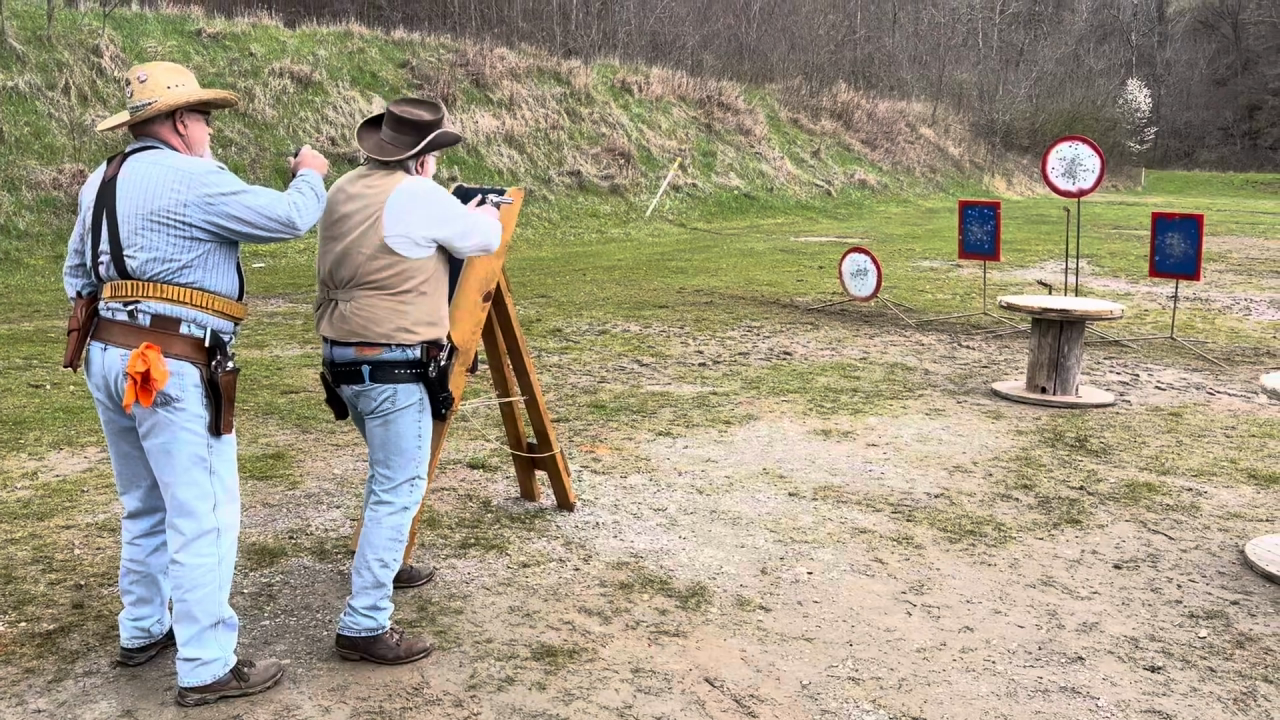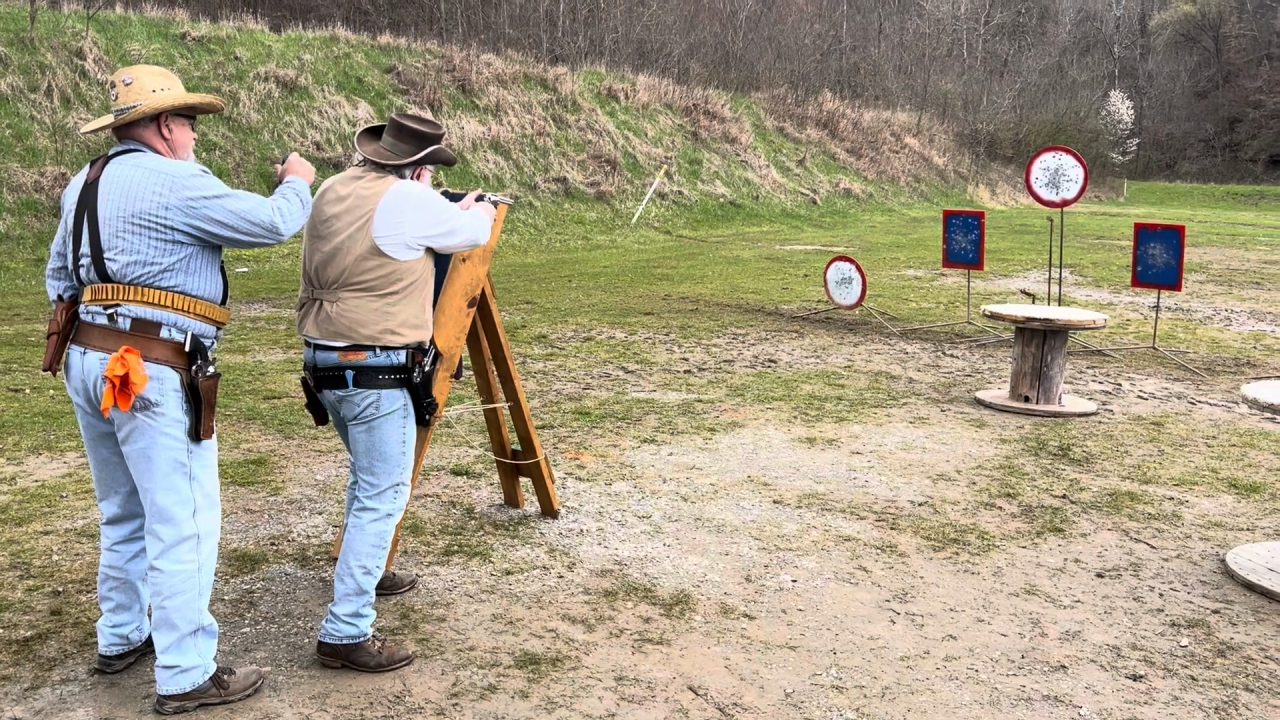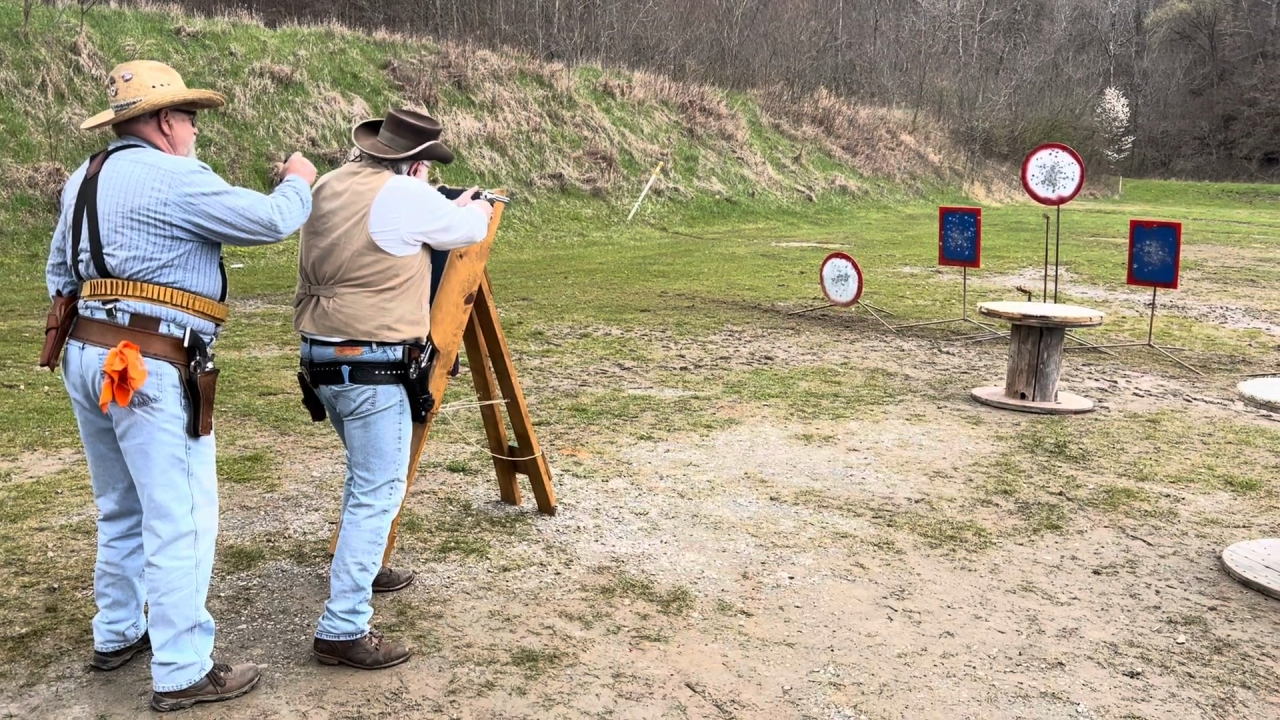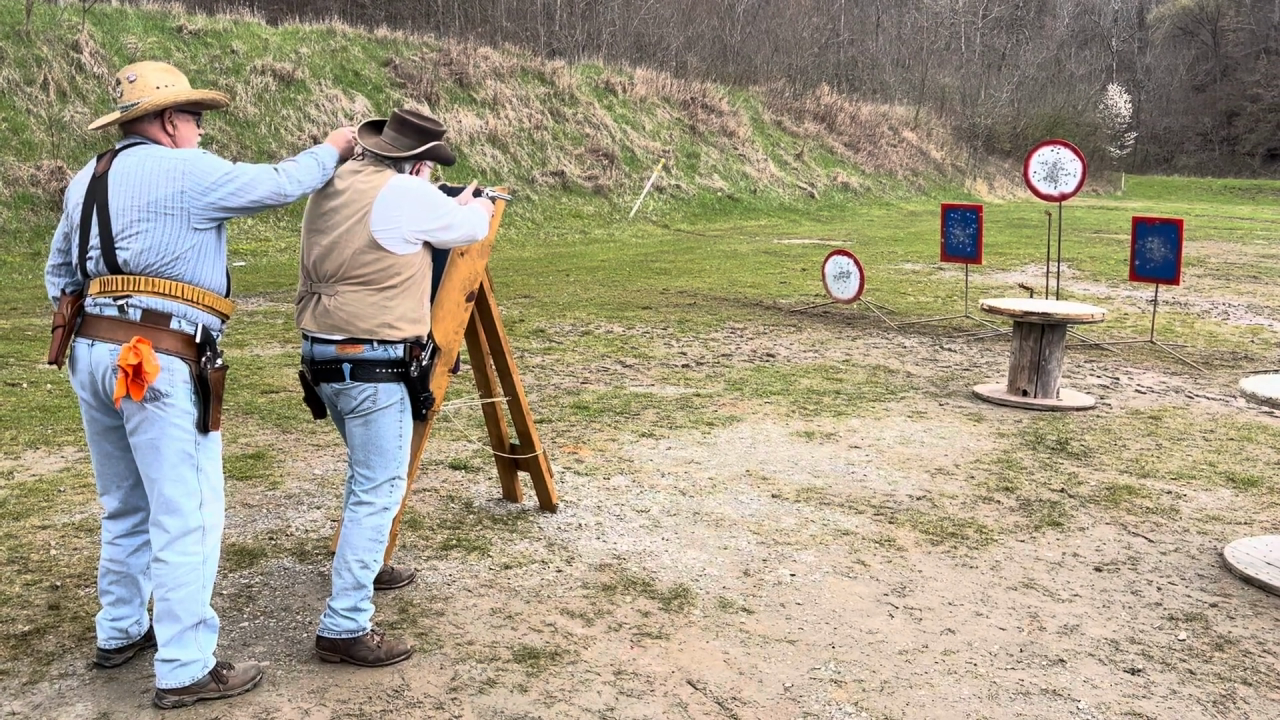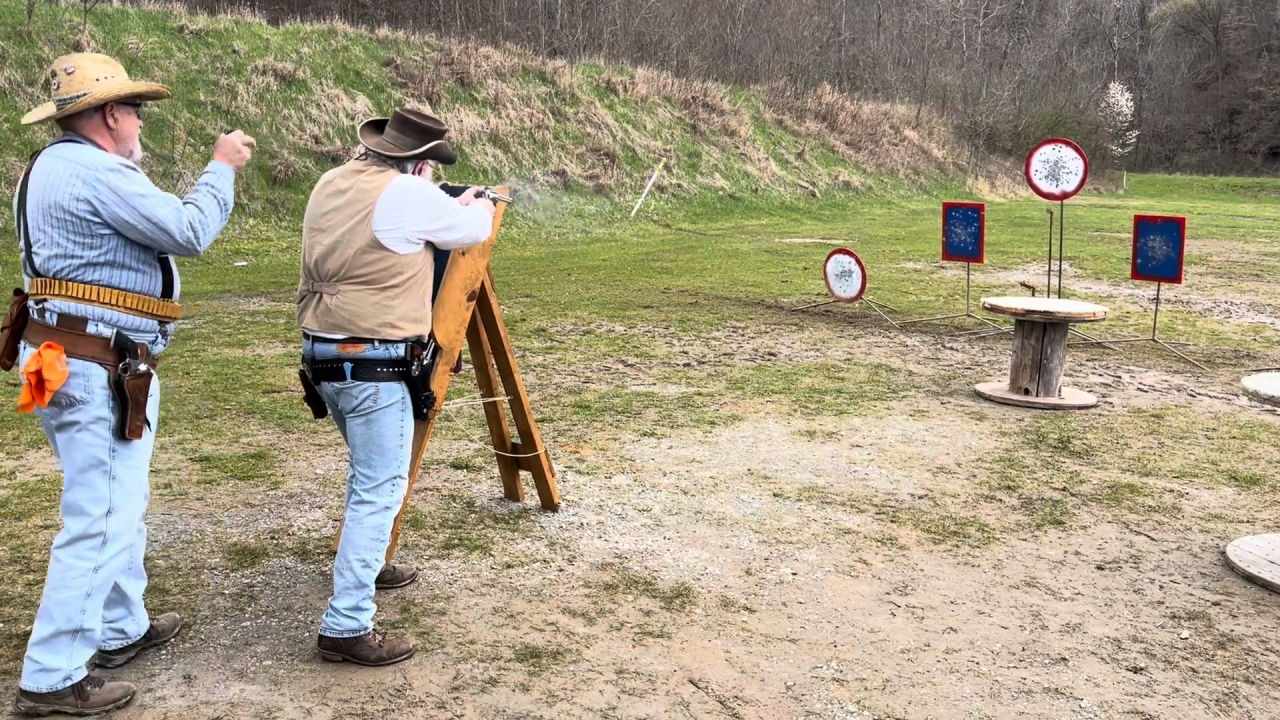
dt=1s
person 1, frame 1
left shoulder: (100, 181)
right shoulder: (192, 178)
left elbow: (78, 272)
right elbow: (290, 217)
right wrist: (310, 176)
left hip: (108, 355)
right hip: (171, 364)
left knee: (145, 506)
right knee: (203, 516)
left ankle: (143, 630)
right ankle: (207, 667)
person 1, frame 2
left shoulder: (83, 184)
right shoulder: (173, 181)
left elbow: (60, 275)
right elbow: (273, 222)
right wrist: (297, 183)
left hip: (88, 359)
right hip: (152, 369)
left knee: (124, 512)
right knee: (182, 523)
left ankle: (121, 636)
person 1, frame 3
left shoulder: (83, 180)
right shoulder: (172, 179)
left elbow: (60, 271)
right elbow: (271, 220)
right wrist: (298, 182)
left hip: (86, 356)
right hip: (150, 365)
left knee: (121, 509)
right knee: (180, 519)
left ankle: (116, 634)
right ankle: (182, 674)
person 1, frame 4
left shoulder: (86, 180)
right shoulder: (184, 172)
left elbow: (60, 272)
right elbow: (280, 184)
right wrist: (331, 150)
left hip: (92, 353)
right hip: (159, 361)
left knee: (126, 506)
right knee: (186, 516)
left ankle: (119, 631)
right ankle: (184, 670)
person 1, frame 5
right shoulder: (97, 172)
right elbow: (189, 233)
right wrist: (221, 165)
left hip: (56, 357)
right hip: (97, 367)
left knee: (116, 507)
right knee: (97, 523)
left ankle: (122, 629)
person 2, frame 1
left shoulder: (344, 190)
right shoulder: (415, 196)
right elbow: (483, 240)
left wrist: (462, 213)
right wrist: (488, 215)
left hip: (345, 360)
right hip: (390, 366)
left knee: (386, 474)
right knee: (399, 490)
left ankle: (382, 566)
right ankle: (364, 625)
person 2, frame 2
left shoulder: (331, 191)
right shoulder: (407, 200)
right elbow: (472, 234)
left wrist: (454, 209)
right wrist: (480, 210)
left hip: (326, 364)
right hip: (374, 372)
left knee: (367, 478)
right knee: (381, 497)
left ankle: (365, 572)
right ankle: (345, 632)
person 2, frame 3
left shoulder: (327, 187)
right shoulder: (403, 196)
right elbow: (467, 230)
left wrist: (450, 207)
right wrist: (477, 208)
left hip: (322, 360)
right hip: (371, 366)
left knee: (365, 475)
right knee: (377, 493)
left ankle: (362, 569)
right ankle: (342, 629)
person 2, frame 4
left shoulder: (330, 185)
right shoulder: (405, 194)
right elbow: (468, 228)
left wrist: (453, 204)
right wrist: (479, 206)
left hip: (324, 358)
right hip: (372, 364)
left knee: (367, 473)
right knee: (378, 491)
left ankle: (363, 566)
right ankle: (344, 627)
person 2, frame 5
left shoulder: (331, 184)
right shoulder: (407, 195)
right elbow: (471, 230)
left wrist: (454, 206)
right wrist: (480, 207)
left hip: (325, 357)
right hip: (373, 364)
left knee: (368, 473)
right knee: (379, 491)
left ankle: (365, 566)
right ankle: (346, 626)
